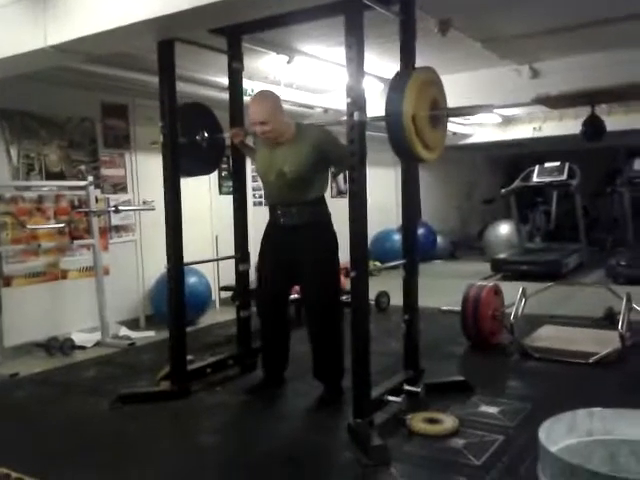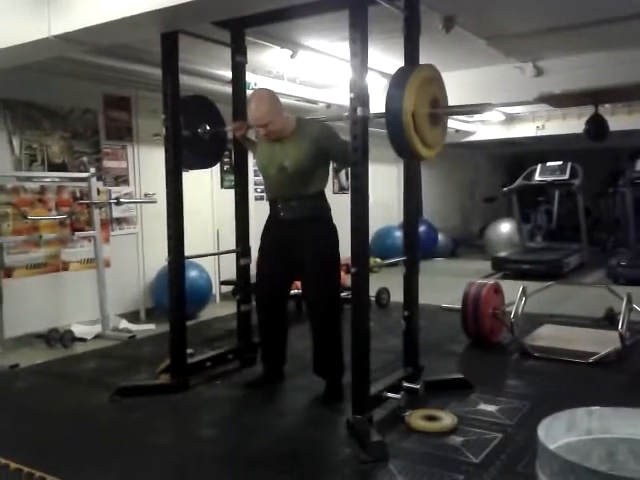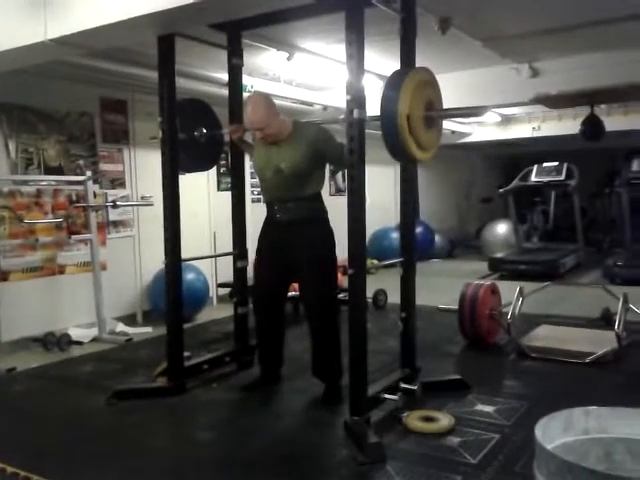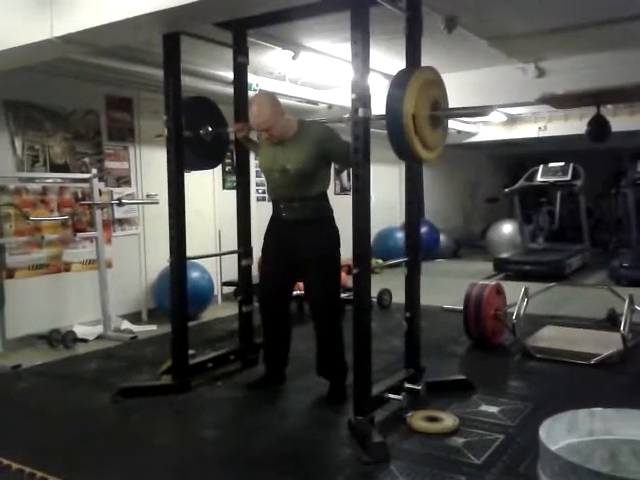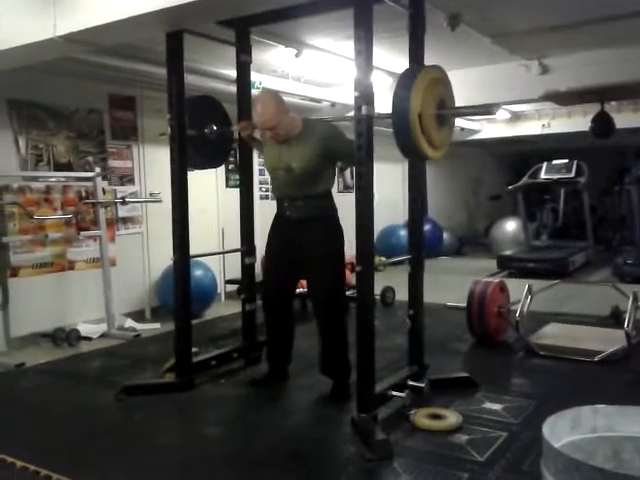
dt=0.2s
person 1, frame 1
left shoulder: (315, 137)
right shoulder: (261, 142)
left elbow: (349, 163)
right wrist: (241, 145)
left hip: (312, 228)
right hip: (276, 228)
left knee: (321, 309)
right knee: (268, 305)
left ankle: (332, 382)
right ankle: (273, 374)
person 1, frame 2
left shoulder: (316, 133)
right shoulder: (262, 137)
left elbow: (350, 159)
right wrist: (243, 139)
left hip: (313, 223)
right hip: (277, 223)
left knee: (322, 304)
right knee: (267, 299)
left ankle: (332, 378)
right ankle: (272, 368)
person 1, frame 3
left shoulder: (311, 135)
right shoulder: (259, 140)
left elbow: (346, 161)
right wrist: (240, 142)
left hip: (310, 225)
right hip: (274, 225)
left knee: (320, 306)
right knee: (264, 301)
left ankle: (331, 379)
right ankle: (269, 371)
person 1, frame 4
left shoulder: (317, 134)
right shoulder: (265, 139)
left elbow: (352, 159)
right wrist: (245, 140)
left hip: (315, 224)
right hip: (280, 224)
left knee: (324, 305)
right knee: (270, 300)
left ankle: (336, 378)
right ankle: (274, 370)
person 1, frame 5
left shoulder: (322, 133)
right shoulder: (269, 137)
left elbow: (356, 157)
right wrist: (249, 139)
left hip: (319, 222)
right hip: (284, 222)
left knee: (328, 303)
right knee: (273, 298)
left ankle: (339, 377)
right ankle: (277, 367)
